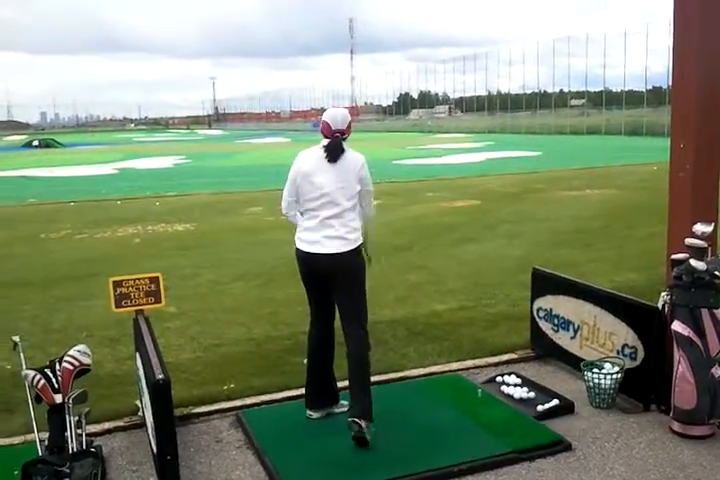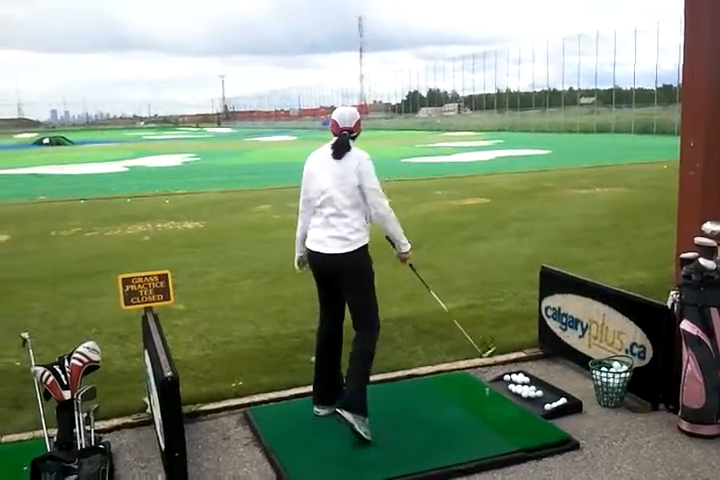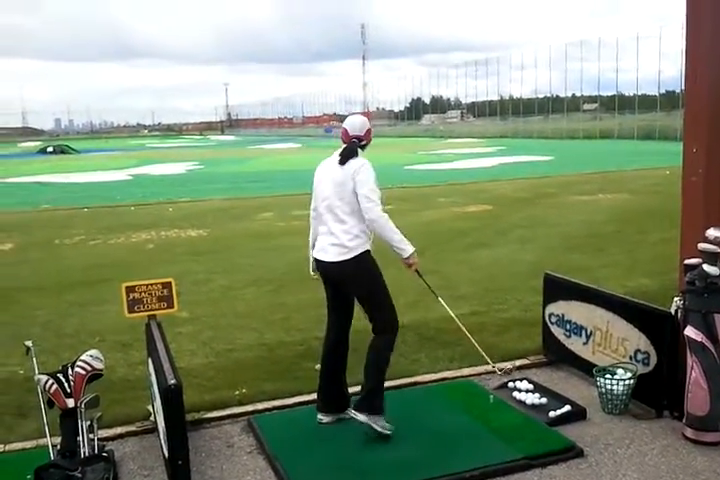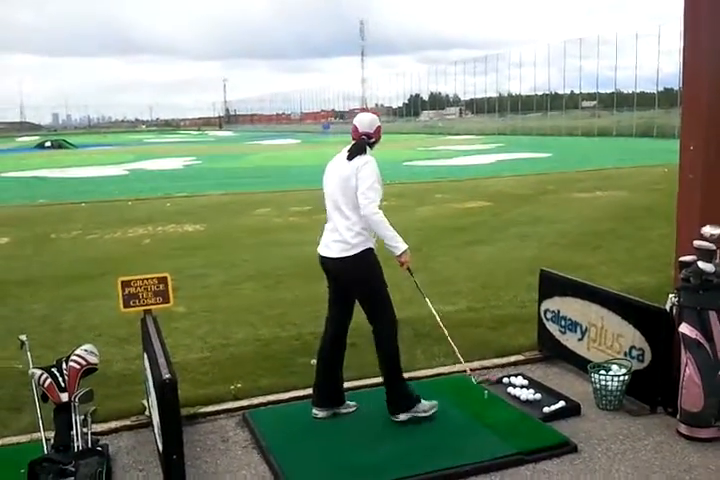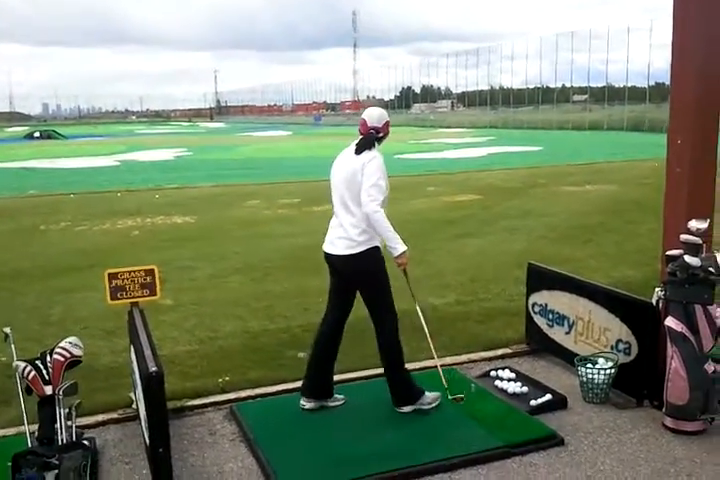
dt=0.2s
person 1, frame 1
left shoulder: (303, 160)
right shoulder: (357, 161)
left elbow: (288, 208)
right elbow: (367, 209)
right wrist: (364, 241)
left hip: (308, 253)
right hip: (346, 254)
left knee: (320, 322)
right knee: (355, 330)
left ankle: (319, 400)
right ankle: (361, 413)
person 1, frame 2
left shoulder: (314, 159)
right shoulder: (360, 160)
left elbow: (304, 210)
right elbow: (379, 208)
left wrist: (300, 248)
right wrist: (402, 244)
left hip: (318, 252)
right hip: (350, 253)
left knee: (329, 321)
right knee: (366, 327)
left ankle: (325, 397)
right ankle: (353, 404)
person 1, frame 3
left shoulder: (323, 167)
right shoulder: (360, 167)
right elbow: (374, 214)
left wrist: (314, 255)
right wrist: (406, 250)
left hip: (326, 258)
right hip: (353, 258)
left knee: (337, 328)
right knee: (386, 325)
left ankle: (330, 405)
right ankle: (368, 405)
person 1, frame 4
left shoulder: (334, 162)
right shoulder: (365, 163)
right elbow: (370, 211)
right wrist: (399, 248)
left hip: (330, 253)
right hip: (355, 254)
left knee: (336, 323)
right knee: (384, 324)
left ankle: (326, 400)
right ankle: (402, 403)
person 1, frame 5
left shoulder: (343, 156)
right shoulder: (372, 159)
right elbow: (372, 209)
right wrist: (397, 247)
left hip: (335, 248)
right hip: (360, 251)
left knee: (334, 317)
right knee: (386, 321)
left ankle: (315, 391)
right ankle: (407, 396)
